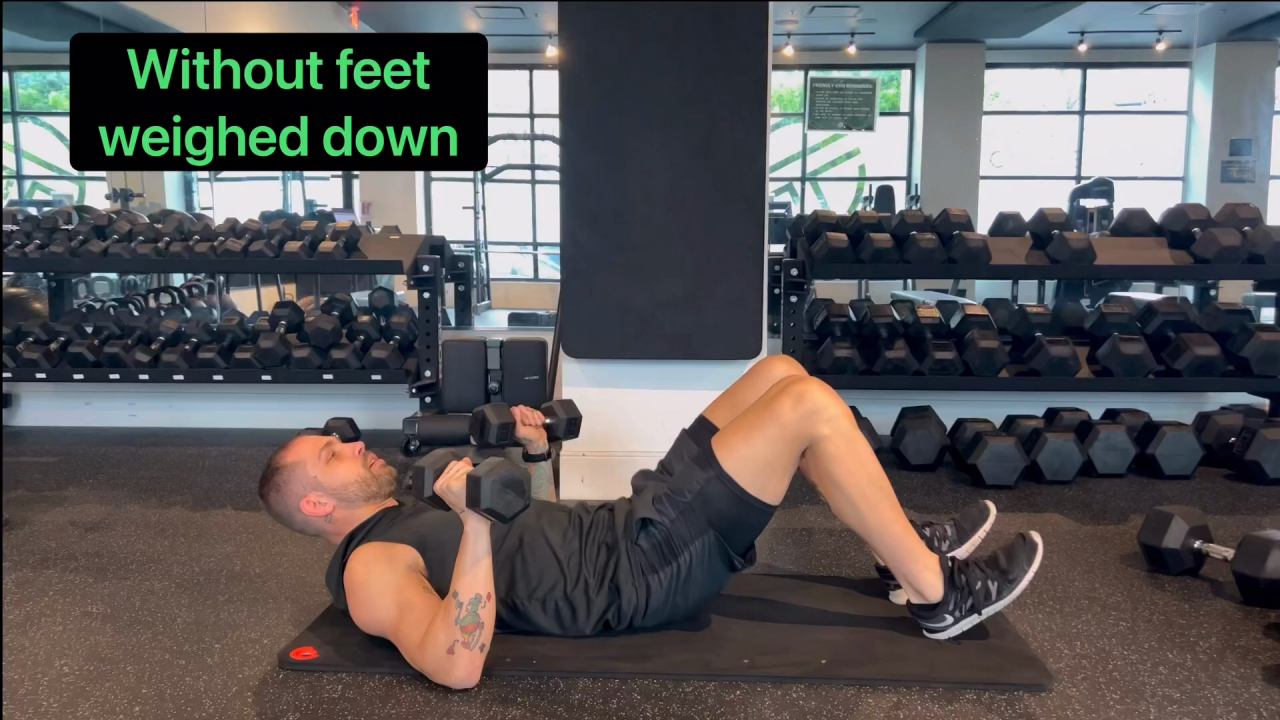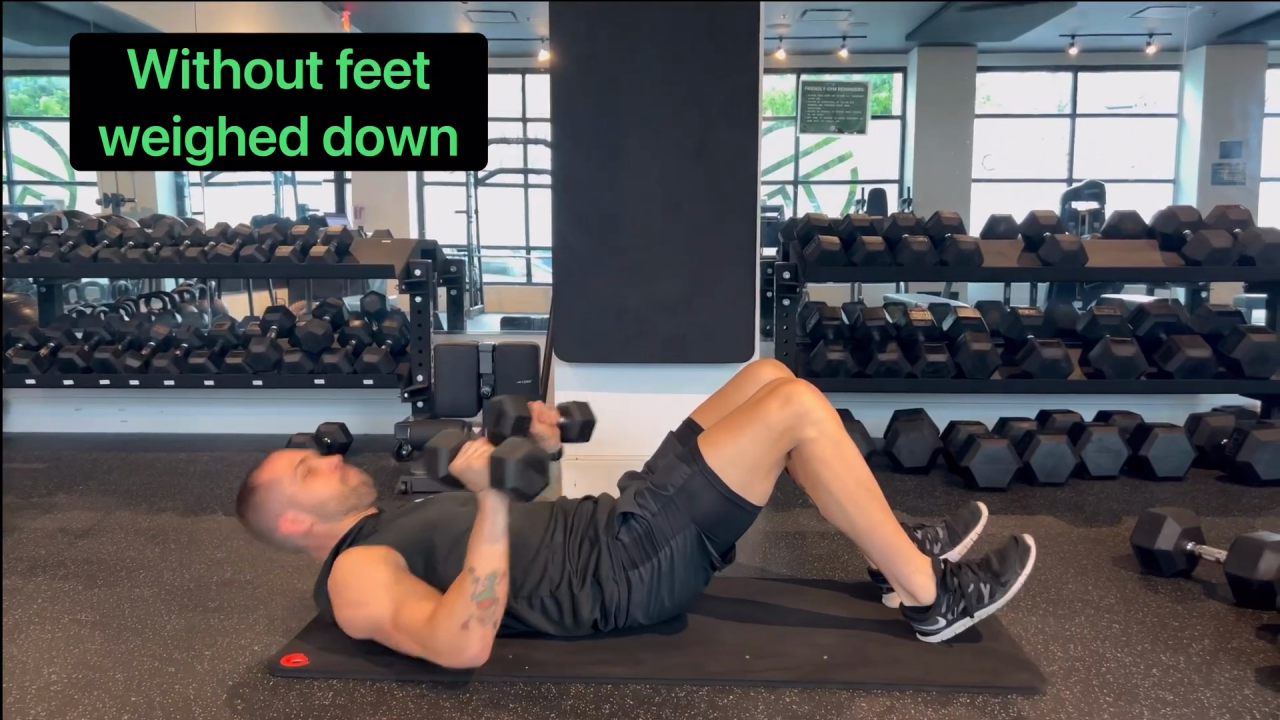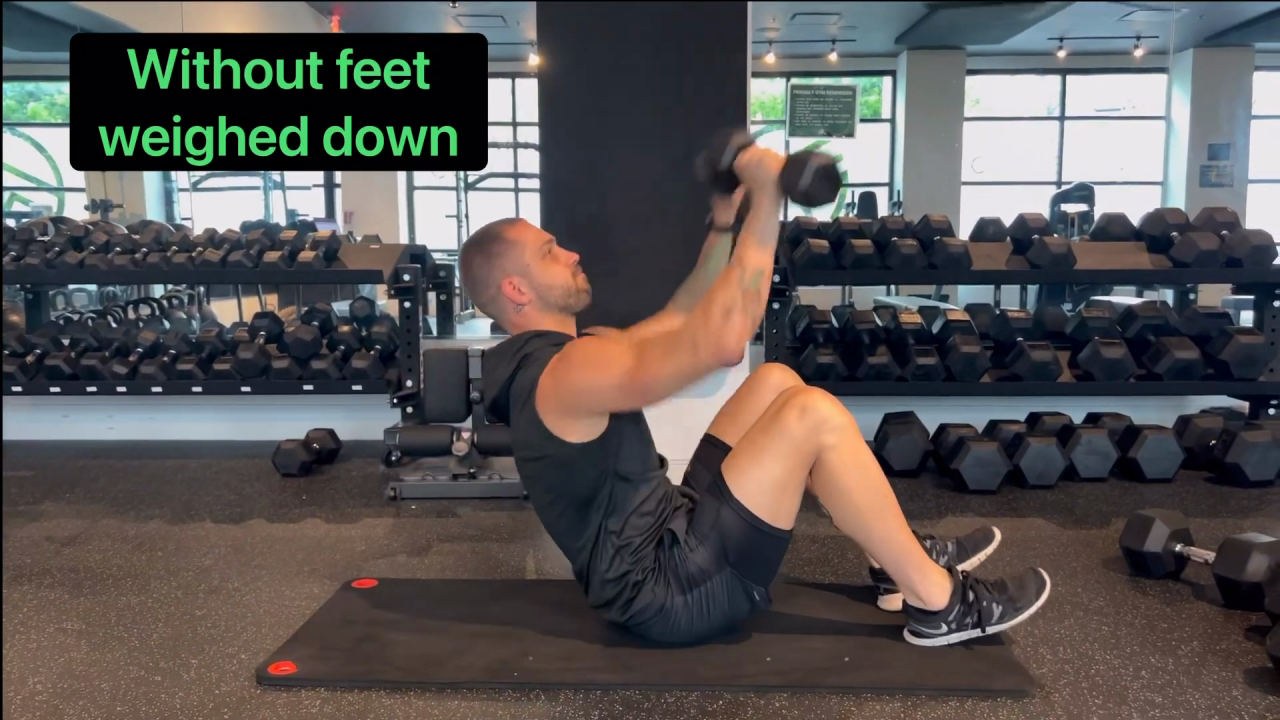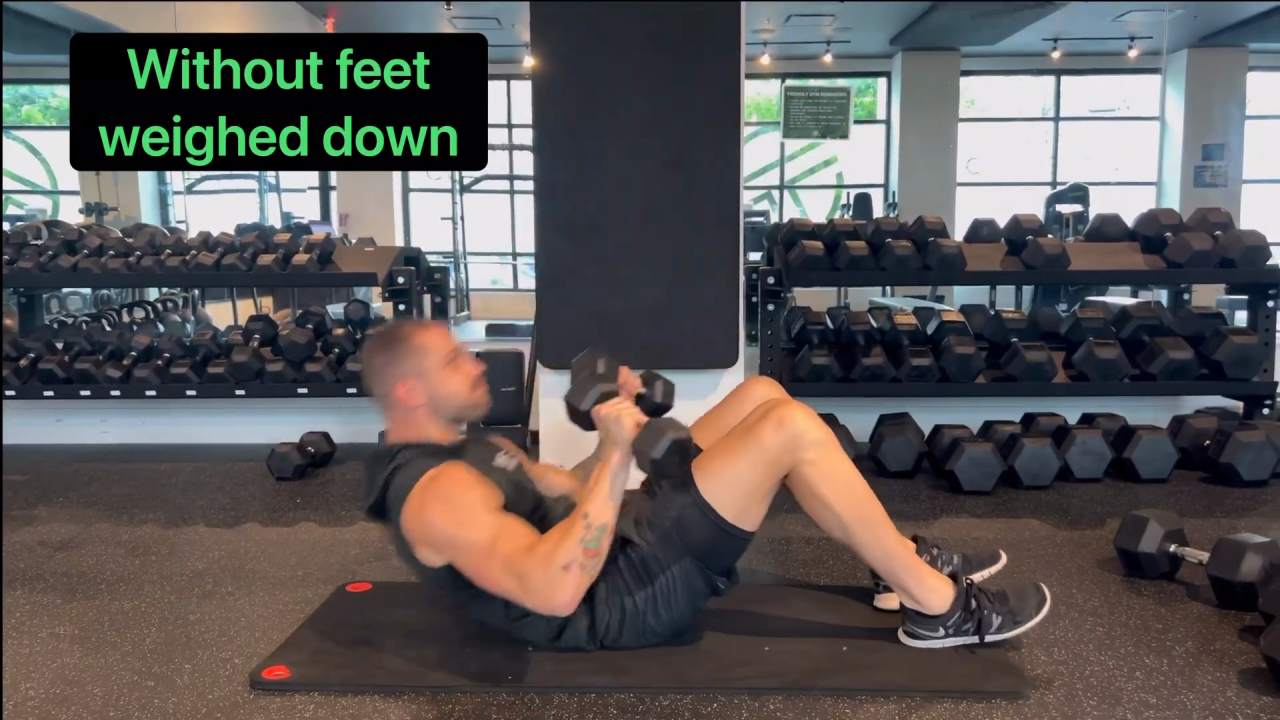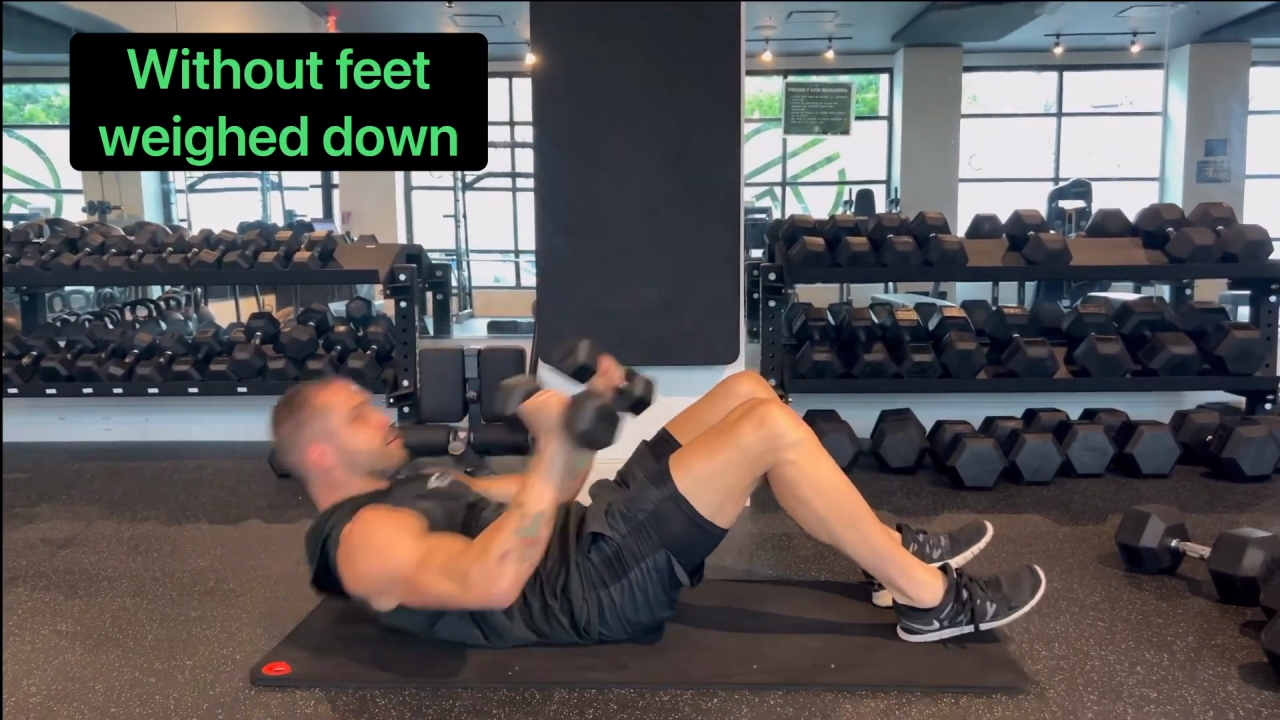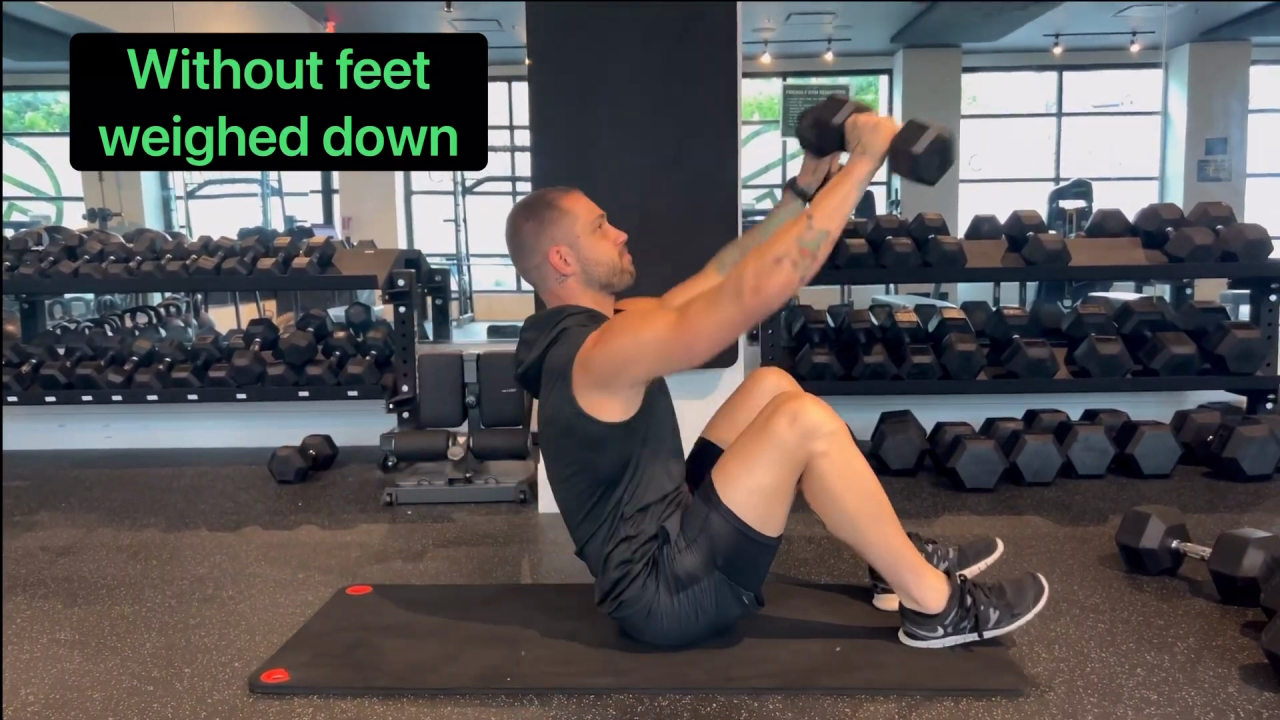
dt=0.7s
person 1, frame 1
left shoulder: (404, 521)
right shoulder: (371, 568)
right elbow: (458, 667)
left wrist: (534, 456)
right wrist: (475, 522)
left hip: (628, 526)
right hip: (643, 572)
left knee: (780, 374)
right knee: (811, 405)
left ankle: (905, 544)
right ankle: (938, 592)
person 1, frame 2
left shoulder: (396, 525)
right shoulder: (359, 577)
right elbow: (466, 644)
left wrist: (538, 459)
right wrist: (490, 499)
left hip: (614, 526)
right hip: (627, 570)
left knee: (770, 375)
right knee: (797, 407)
left ankle: (897, 550)
right ankle: (931, 595)
person 1, frame 3
left shoulder: (560, 351)
right shoulder: (570, 375)
left elbow: (681, 321)
right elbow: (724, 340)
left wrist: (726, 216)
right wrist: (765, 198)
left hip: (670, 540)
right hip: (665, 592)
left knee: (775, 384)
right knee: (815, 416)
left ankle: (902, 562)
right ankle: (940, 604)
person 1, frame 4
left shoulder: (453, 453)
right shoulder: (437, 493)
right elbow: (557, 590)
left wrist: (614, 419)
right wrist: (619, 448)
left hip: (629, 542)
right hip: (628, 597)
left knee: (762, 396)
right knee: (789, 430)
left ankle: (899, 562)
right ankle: (936, 605)
person 1, frame 5
left shoulder: (398, 490)
right shoulder: (367, 538)
left elbow: (531, 494)
right elbow: (493, 580)
right wrist: (549, 444)
left hip: (598, 533)
right hip: (603, 586)
left knee: (745, 391)
right knee: (769, 427)
left ankle: (891, 550)
right ankle: (929, 596)
person 1, frame 6
left shoulder: (605, 323)
right shoulder: (608, 348)
left elbow: (724, 282)
right elbow: (766, 285)
left wrist: (802, 189)
right wrist: (865, 159)
left hip: (671, 545)
right hip: (664, 595)
left knee: (772, 385)
right knee: (804, 418)
left ankle: (903, 548)
right ankle: (936, 606)
